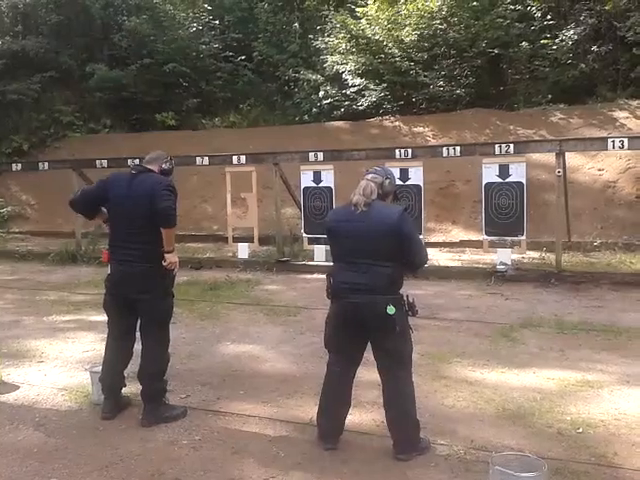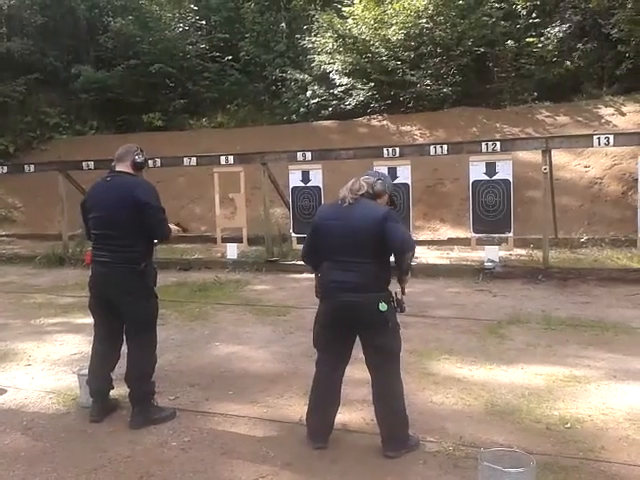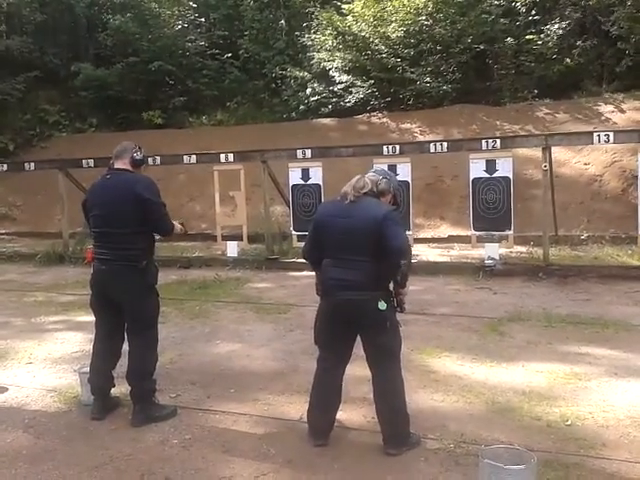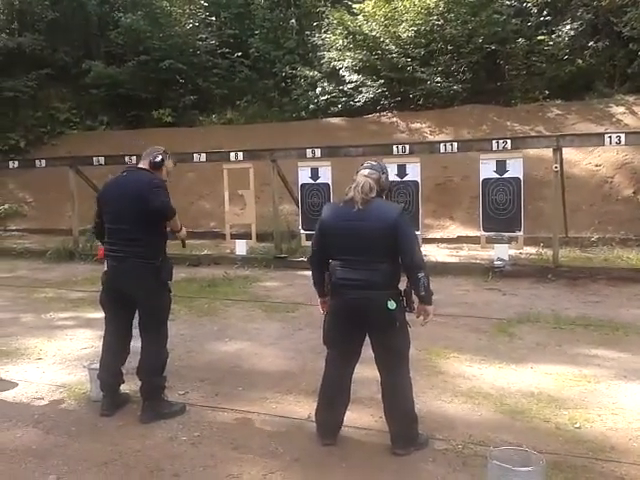
dt=1s
person 1, frame 1
left shoulder: (335, 217)
right shoulder: (396, 216)
right elbow: (418, 259)
left hip: (344, 303)
right hip: (384, 305)
left knee: (339, 368)
right knee: (396, 373)
left ankle: (328, 434)
right ankle: (406, 443)
person 1, frame 2
left shoulder: (324, 213)
right shoulder: (382, 214)
left elbow: (308, 255)
right elbow: (405, 245)
right wrist: (402, 273)
left hip: (333, 302)
right hip: (372, 303)
left knee: (328, 366)
right knee: (385, 371)
left ankle: (317, 433)
right ankle: (395, 440)
person 1, frame 3
left shoulder: (326, 210)
right shoulder: (384, 214)
left elbow: (310, 253)
right elbow: (401, 251)
right wrist: (399, 284)
left hip: (333, 300)
right hip: (372, 301)
left knee: (329, 364)
right knee: (386, 369)
left ankle: (318, 431)
right ankle: (396, 438)
person 1, frame 4
left shoulder: (330, 213)
right shoulder: (393, 214)
left elbow: (317, 258)
right elbow: (413, 260)
left wrist: (323, 293)
right wrist: (424, 298)
left hip: (342, 301)
right hip: (383, 302)
left knee: (337, 365)
right knee: (394, 370)
left ankle: (326, 430)
right ankle: (404, 439)
person 2, frame 1
left shoulder: (114, 181)
right shoulder: (161, 184)
left elbow: (77, 202)
right elbow: (166, 215)
left wrist: (107, 216)
right wrist: (169, 250)
left hip: (118, 272)
right hip: (151, 274)
left knee: (118, 335)
right knee: (155, 341)
left ankle: (111, 400)
right ankle: (154, 407)
person 2, frame 2
left shoulder: (93, 191)
right shoulder: (141, 188)
left elbow: (91, 233)
right elbow: (159, 232)
right wrist: (170, 230)
left hip: (100, 274)
right hip: (133, 276)
left knee: (104, 337)
right knee: (141, 341)
left ankle: (99, 402)
right ankle: (142, 408)
person 2, frame 3
left shoulder: (94, 189)
right shoulder: (142, 184)
left elbow: (97, 227)
right elbow: (162, 227)
right wrist: (175, 228)
left hip: (101, 271)
right hip: (134, 273)
left knee: (105, 335)
right knee: (142, 338)
left ankle: (100, 400)
right ankle: (143, 405)
person 2, frame 4
left shoulder: (109, 186)
right shoulder: (150, 182)
left elbow: (99, 229)
right elbow: (163, 208)
right wrist: (178, 228)
left hip: (114, 269)
right hip: (147, 271)
left knee: (115, 332)
right knee: (154, 336)
left ankle: (110, 396)
right ankle: (153, 402)
